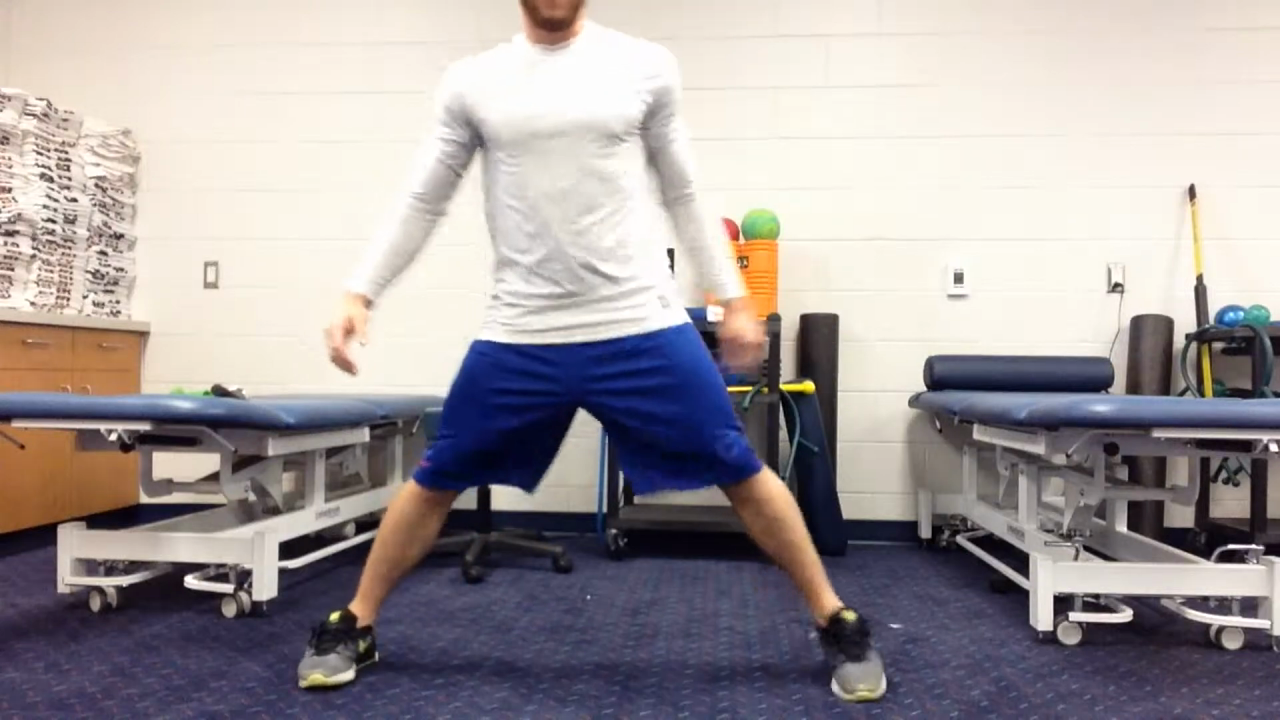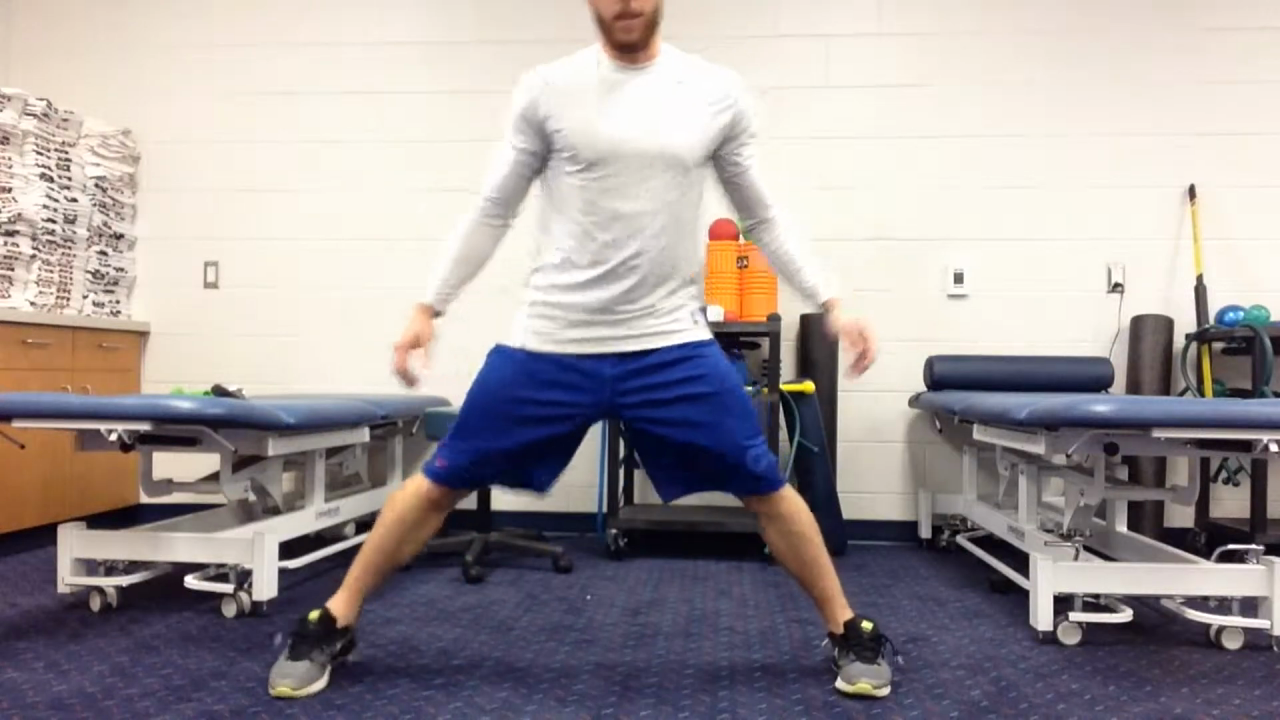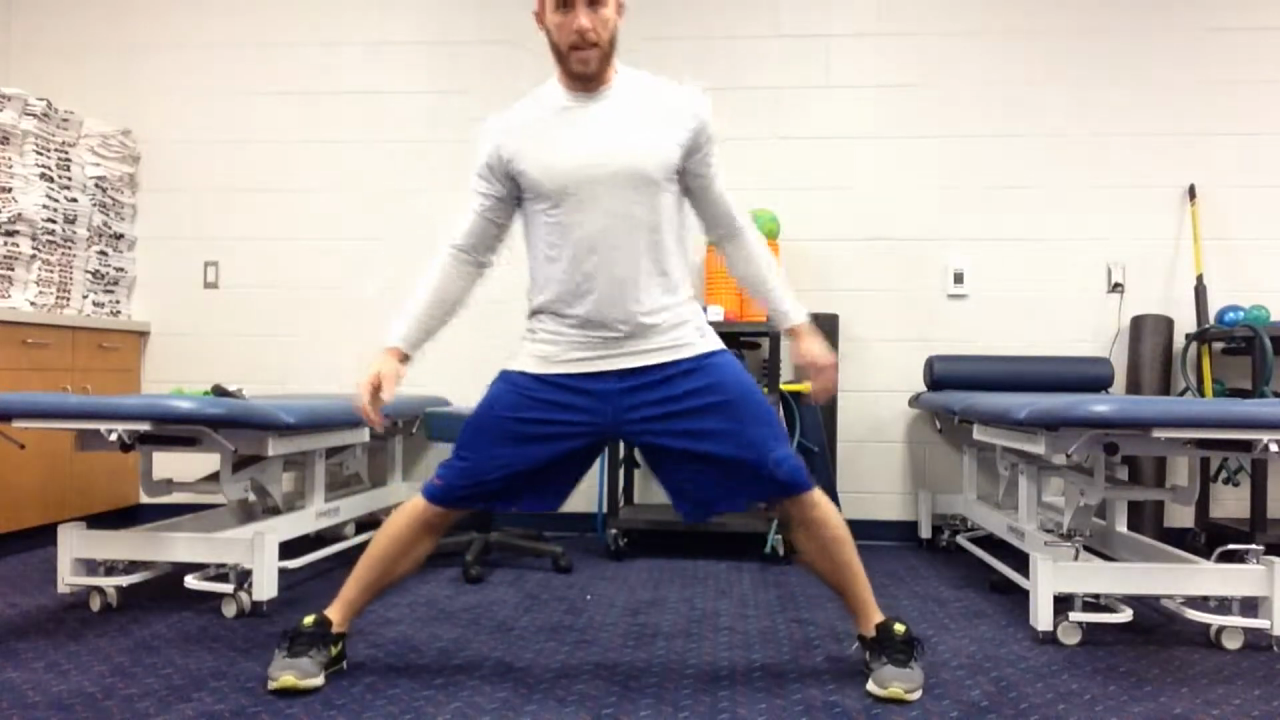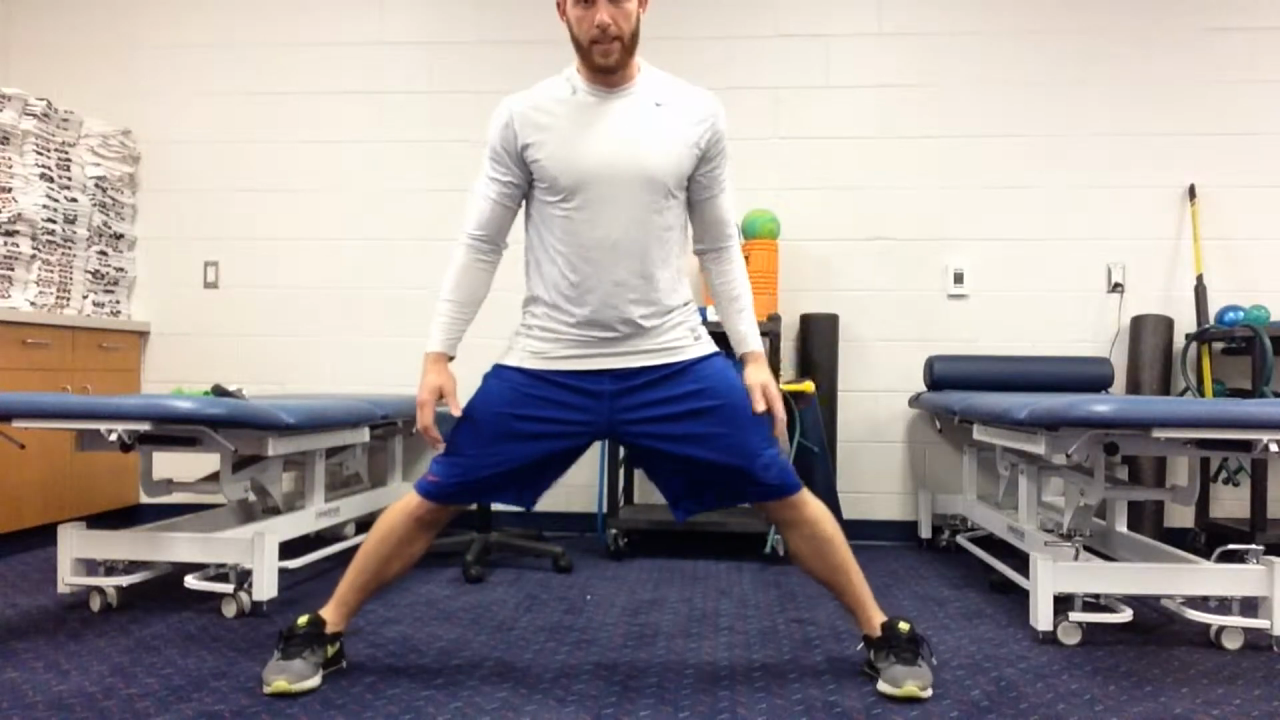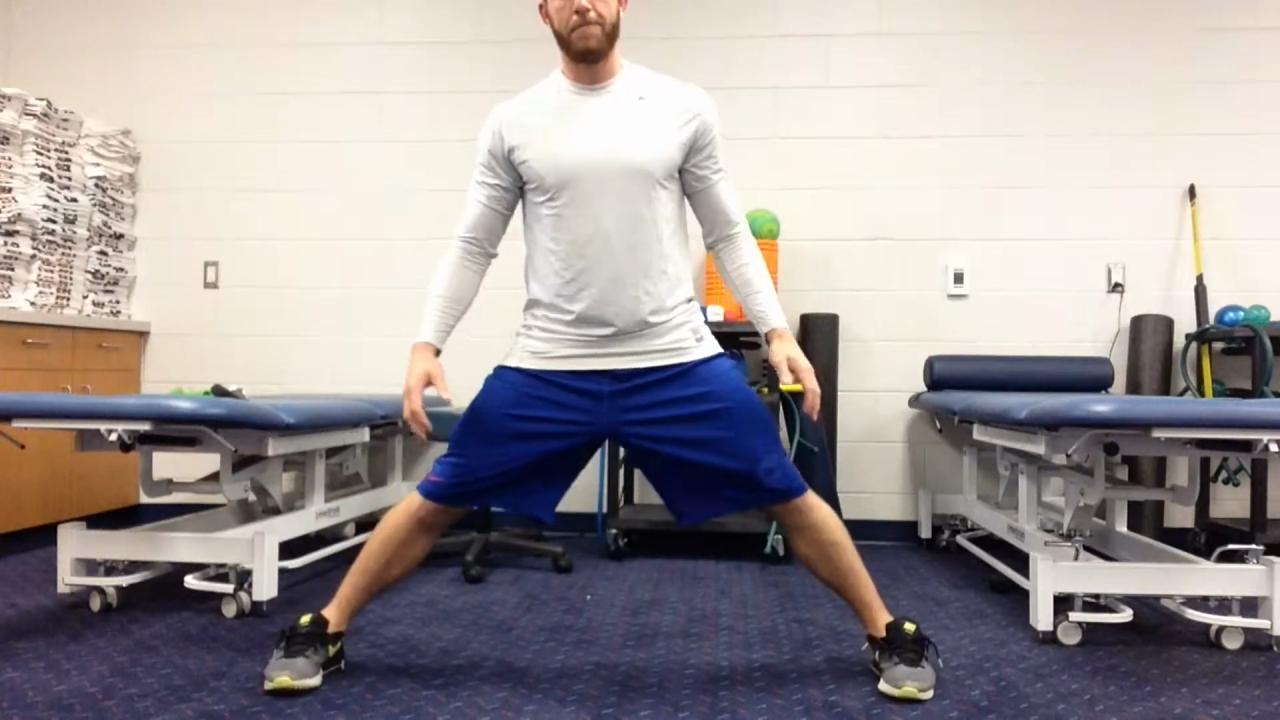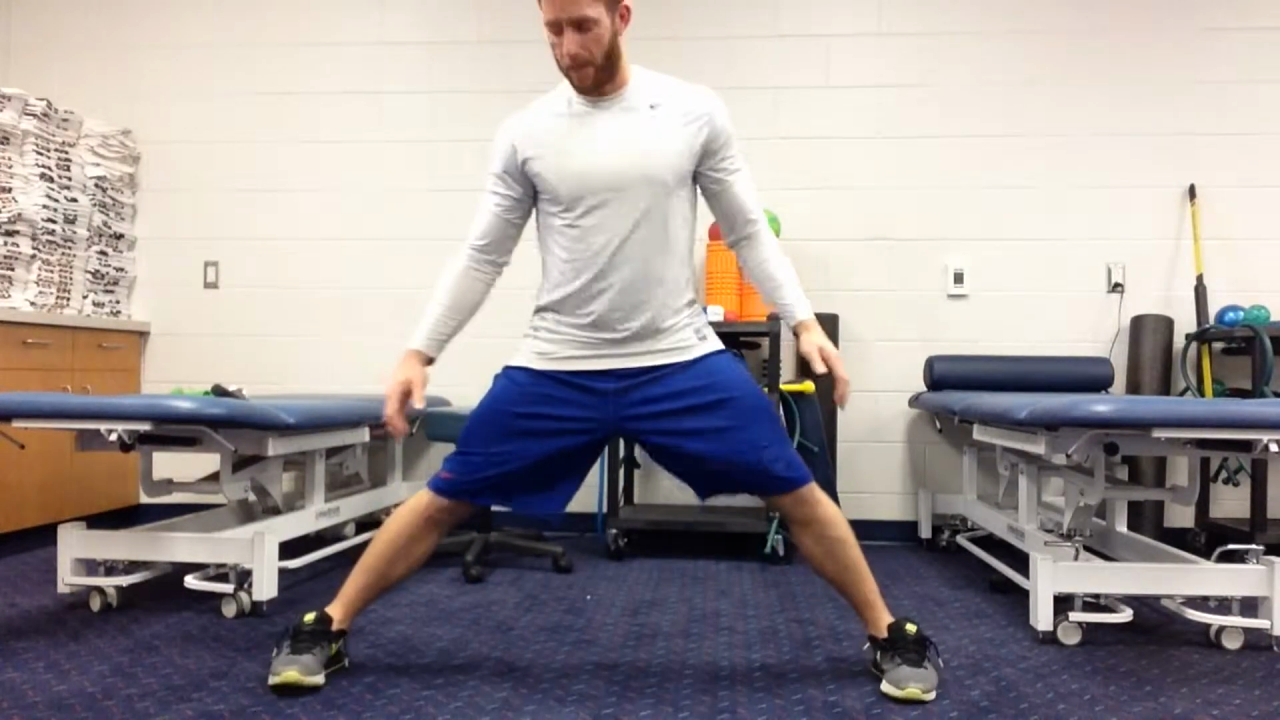
dt=0.5s
person 1, frame 1
left shoulder: (645, 66)
right shoulder: (471, 81)
left elbow: (683, 195)
right elbow: (423, 202)
left wrist: (732, 297)
right wrist: (359, 294)
left hip: (641, 328)
right hip: (518, 336)
left knee: (743, 472)
right knee: (435, 481)
left ankle: (837, 625)
right ankle: (352, 626)
person 1, frame 2
left shoulder: (717, 93)
right shoulder: (547, 90)
left elbow: (760, 218)
right elbow: (494, 210)
left wrist: (830, 304)
right wrist: (431, 307)
left hip: (670, 345)
right hip: (549, 346)
left knee: (766, 486)
right knee: (443, 481)
left ankle: (850, 633)
right ankle: (330, 623)
person 1, frame 3
left shoulder: (680, 108)
right shoulder: (511, 132)
left elbow: (729, 231)
right elbow: (466, 255)
left wrist: (798, 324)
right wrist: (396, 348)
left hip: (679, 360)
right hip: (552, 372)
left knee: (795, 491)
right knee: (441, 503)
left ankle: (881, 637)
right ankle: (326, 631)
person 1, frame 4
left shoulder: (696, 113)
right shoulder: (523, 117)
left elbow: (718, 247)
right elbow: (481, 245)
left wrist: (753, 355)
right wrist: (438, 354)
left hip: (675, 362)
right hip: (547, 368)
left knee: (783, 495)
right knee: (434, 500)
left ankle: (884, 637)
right ankle: (321, 632)
person 1, frame 5
left shoulder: (684, 107)
right shoulder: (514, 122)
left elbow: (727, 234)
right elbow: (473, 246)
left wrist: (776, 329)
right wrist: (427, 343)
left hip: (677, 364)
right hip: (547, 371)
left knee: (787, 498)
right knee: (438, 502)
left ankle: (889, 635)
right ankle: (322, 631)
person 1, frame 6
left shoulder: (695, 111)
right shoulder: (526, 132)
left elbow: (748, 231)
right elbow: (483, 256)
left wrist: (804, 321)
right wrist: (420, 352)
left hip: (679, 361)
right hip: (556, 369)
left knee: (795, 492)
right knee: (446, 499)
left ankle: (891, 637)
right ankle: (326, 629)
